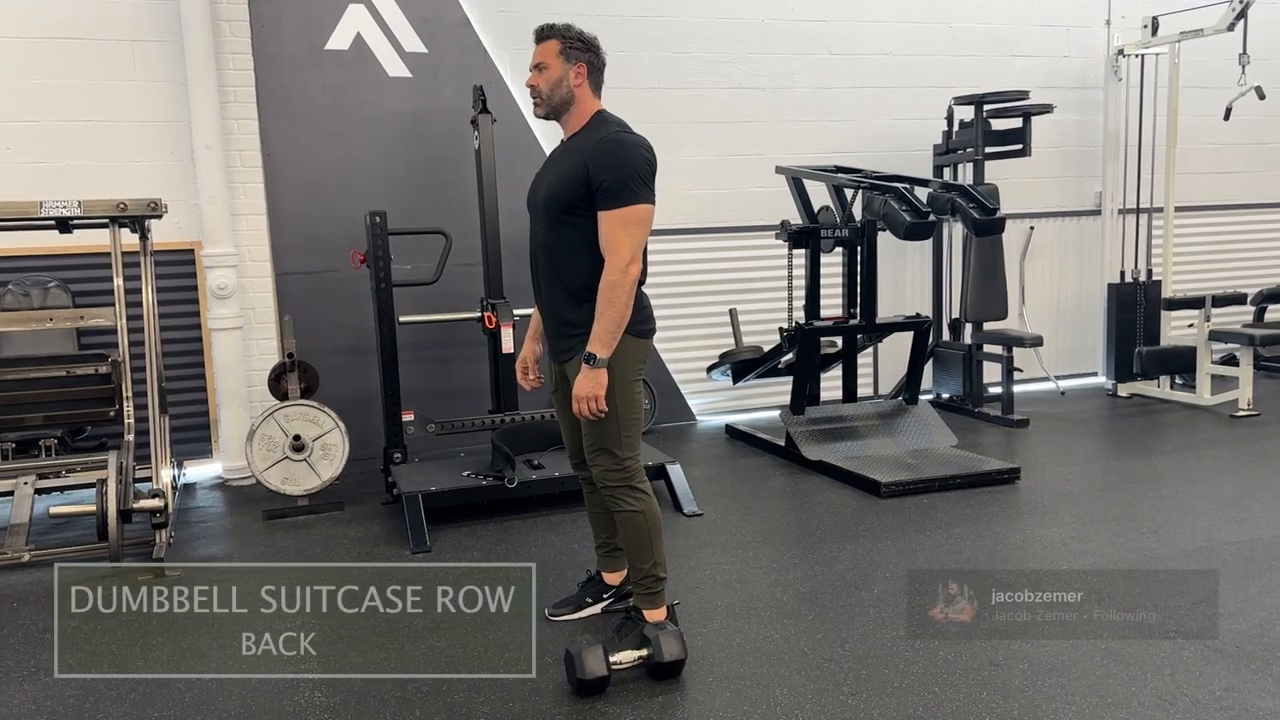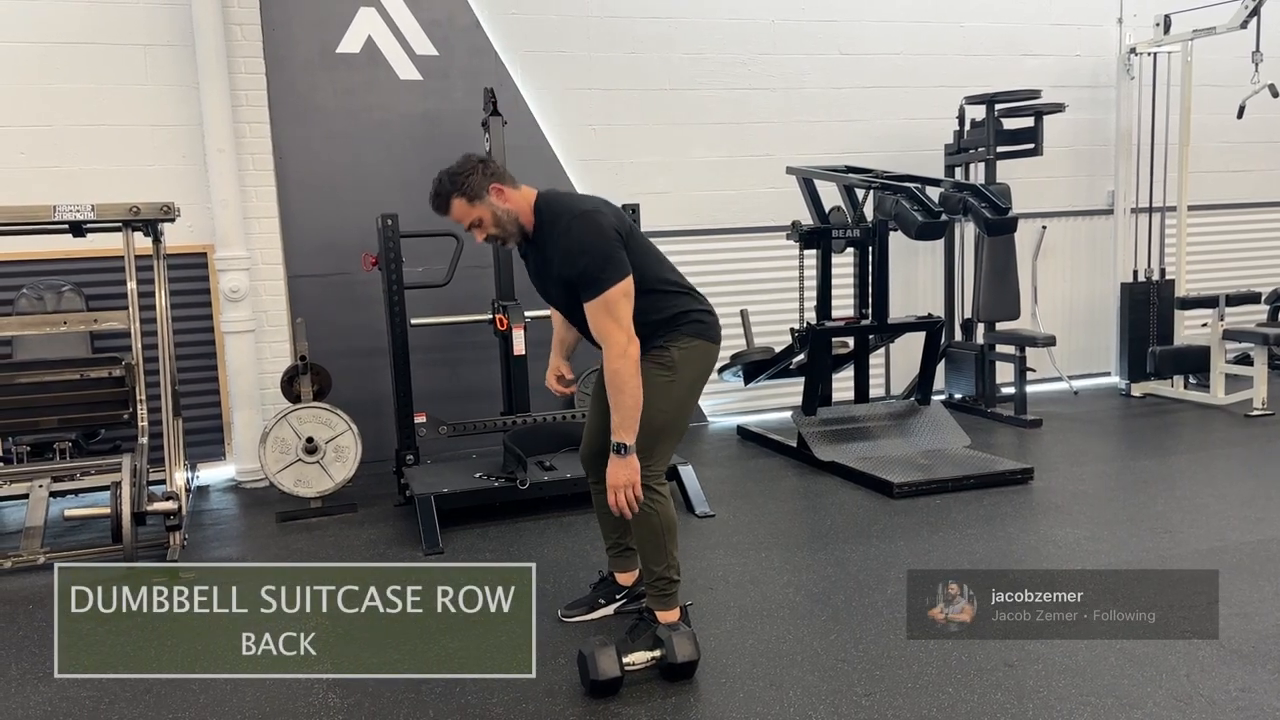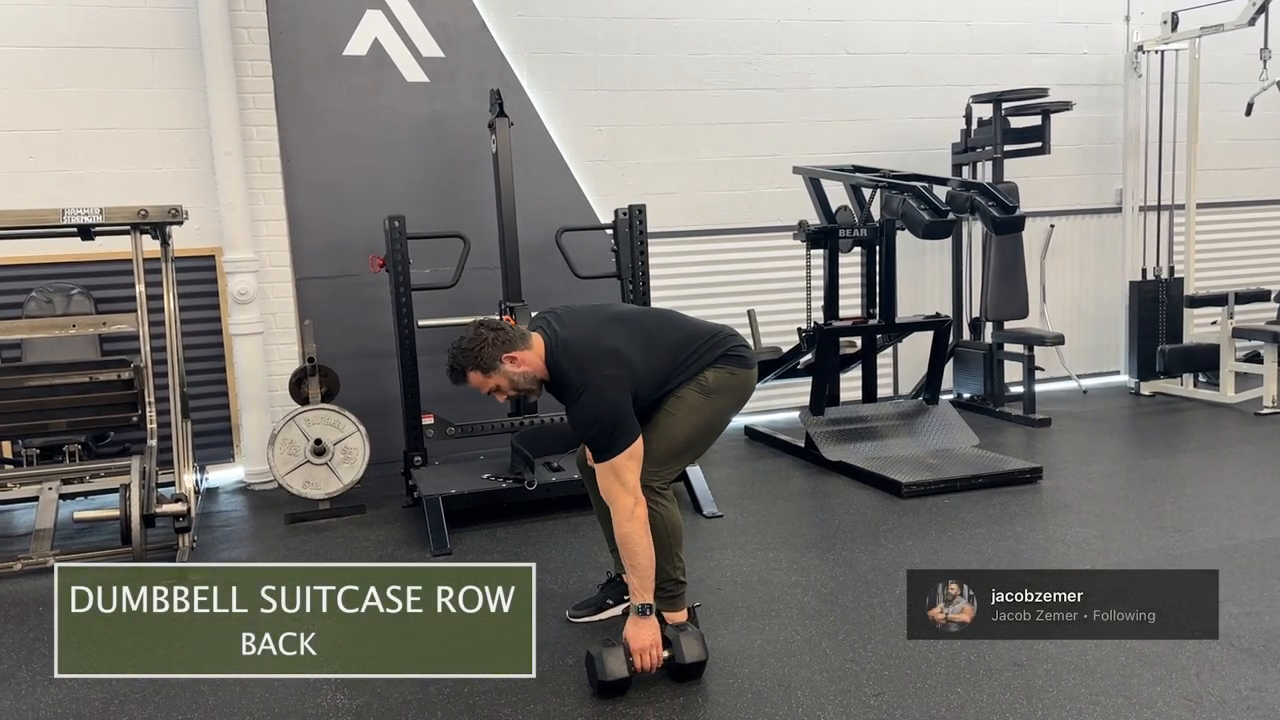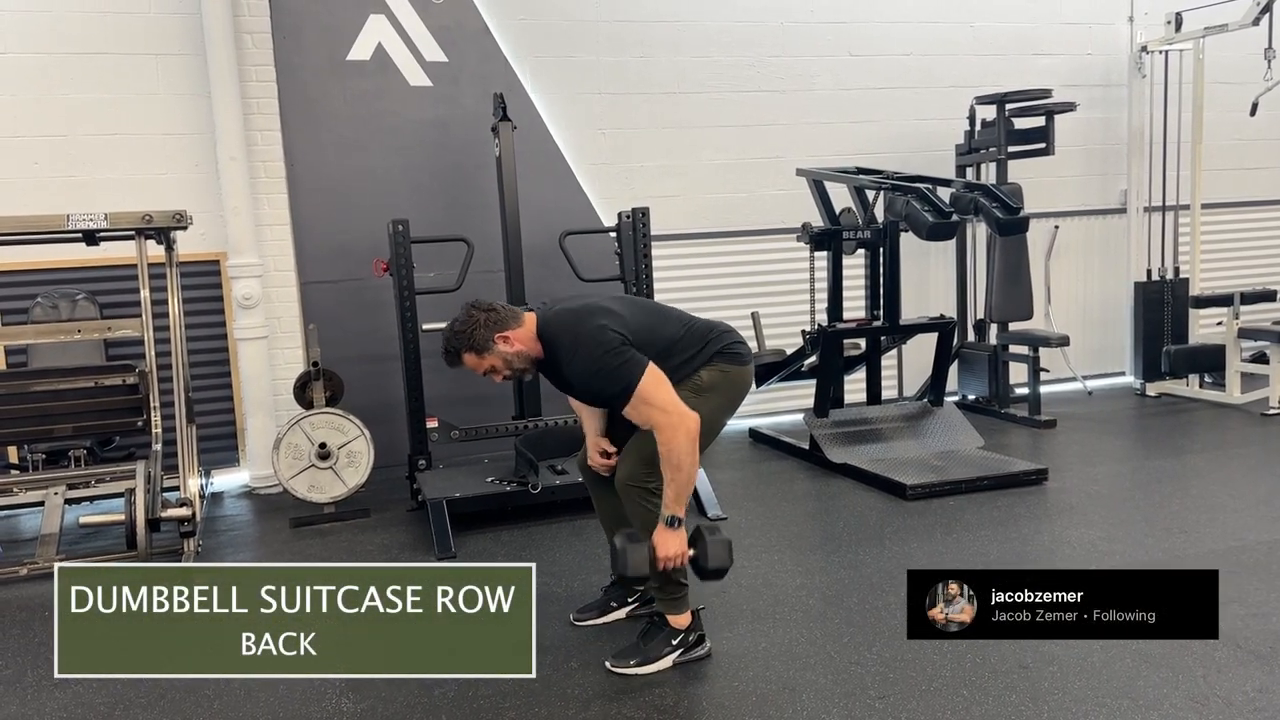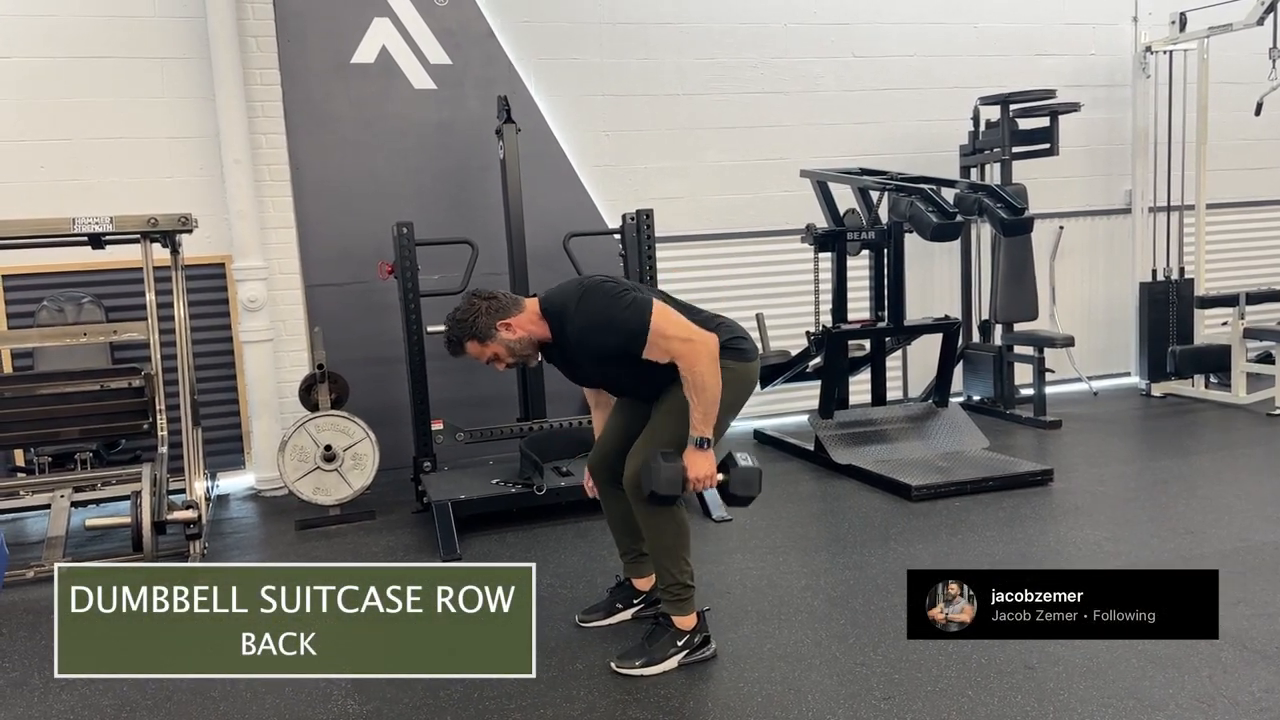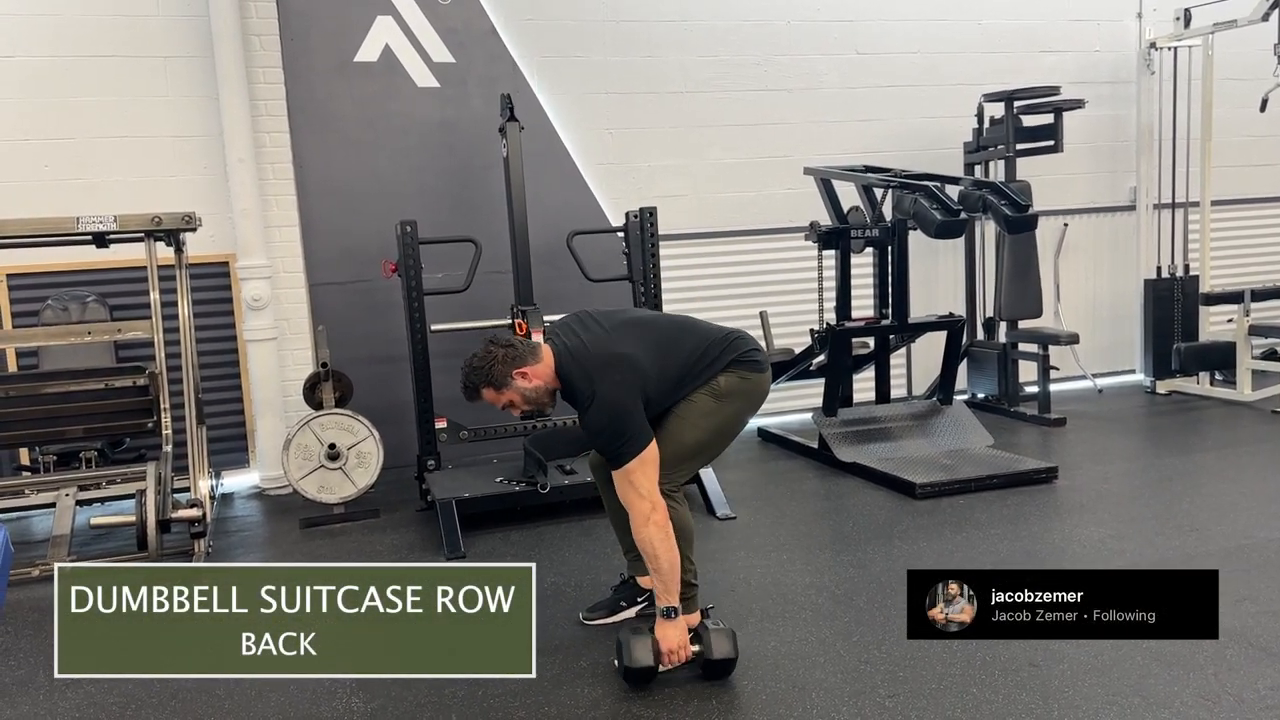
dt=0.7s
person 1, frame 1
left shoulder: (617, 149)
right shoulder: (565, 153)
left elbow: (623, 266)
left wrist: (596, 362)
right wrist: (536, 337)
left hip: (605, 344)
right hip: (569, 342)
left knee: (618, 474)
right knee: (587, 469)
left ankle: (654, 610)
right ankle: (613, 578)
person 1, frame 2
left shoulder: (582, 230)
right shoulder: (531, 234)
left elbow: (622, 345)
left wrist: (624, 448)
right wrist: (559, 356)
left hip: (679, 340)
right hip: (632, 346)
left knee: (636, 478)
right knee: (595, 462)
left ankle: (667, 614)
right ankle: (625, 578)
person 1, frame 3
left shoulder: (593, 385)
right shoulder: (539, 333)
left elbow: (627, 505)
left wrist: (642, 613)
right wrist: (594, 439)
left hip: (723, 368)
right hip: (677, 363)
left knee: (646, 478)
right knee: (593, 463)
left ankle: (674, 617)
right ankle: (630, 582)
person 1, frame 4
left shoulder: (586, 346)
right shoulder: (541, 330)
left elbow: (680, 425)
right elbow: (580, 384)
left wrist: (672, 522)
right wrist: (594, 435)
left hip: (718, 367)
right hip: (666, 368)
left knee: (638, 475)
right knee: (594, 465)
left ankle: (680, 627)
right ankle: (636, 586)
person 1, frame 5
left shoulder: (590, 310)
right shoulder: (553, 334)
left elbow: (701, 345)
right elbow: (600, 382)
left wrist: (700, 445)
right wrist: (601, 445)
left hip: (724, 362)
left knee: (646, 477)
right knee: (606, 466)
left ankle: (686, 628)
right ankle: (643, 587)
person 1, frame 6
left shoulder: (604, 395)
right shoulder: (557, 344)
left elbow: (648, 510)
left wrist: (669, 616)
left hip: (737, 373)
right hip: (692, 370)
left knee: (660, 480)
right knee: (606, 467)
left ankle: (688, 621)
right ankle: (645, 584)
